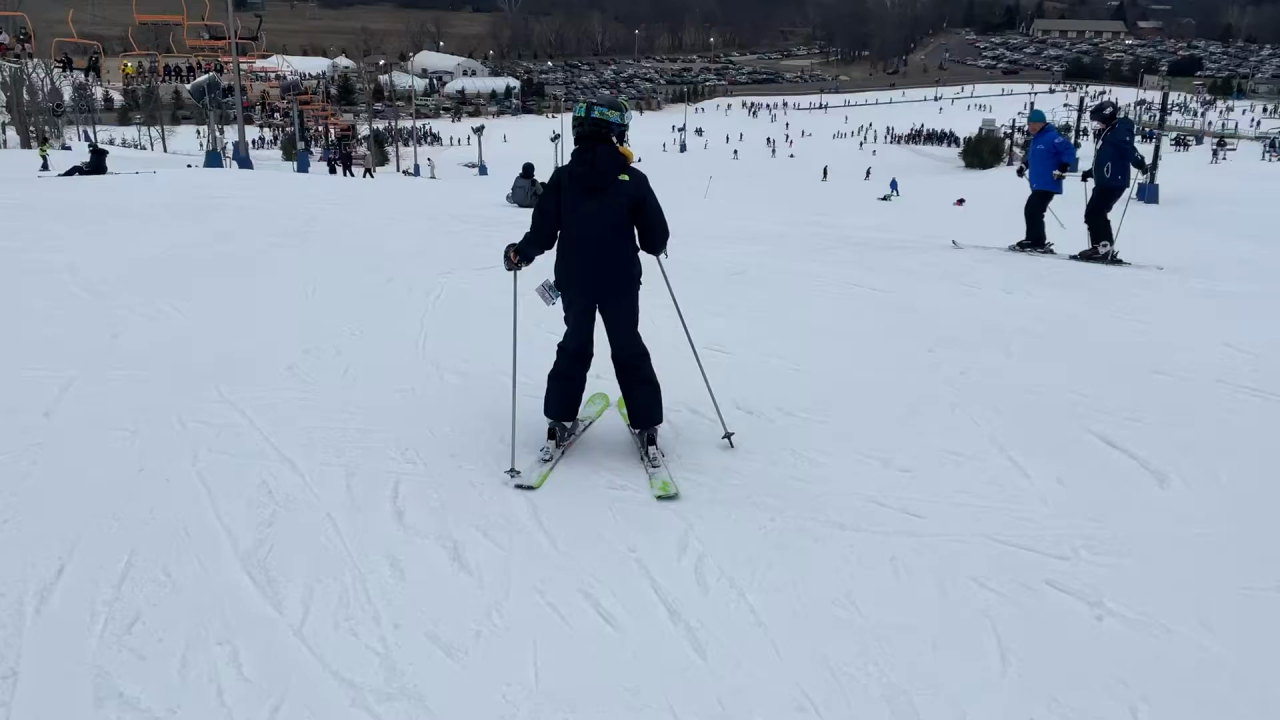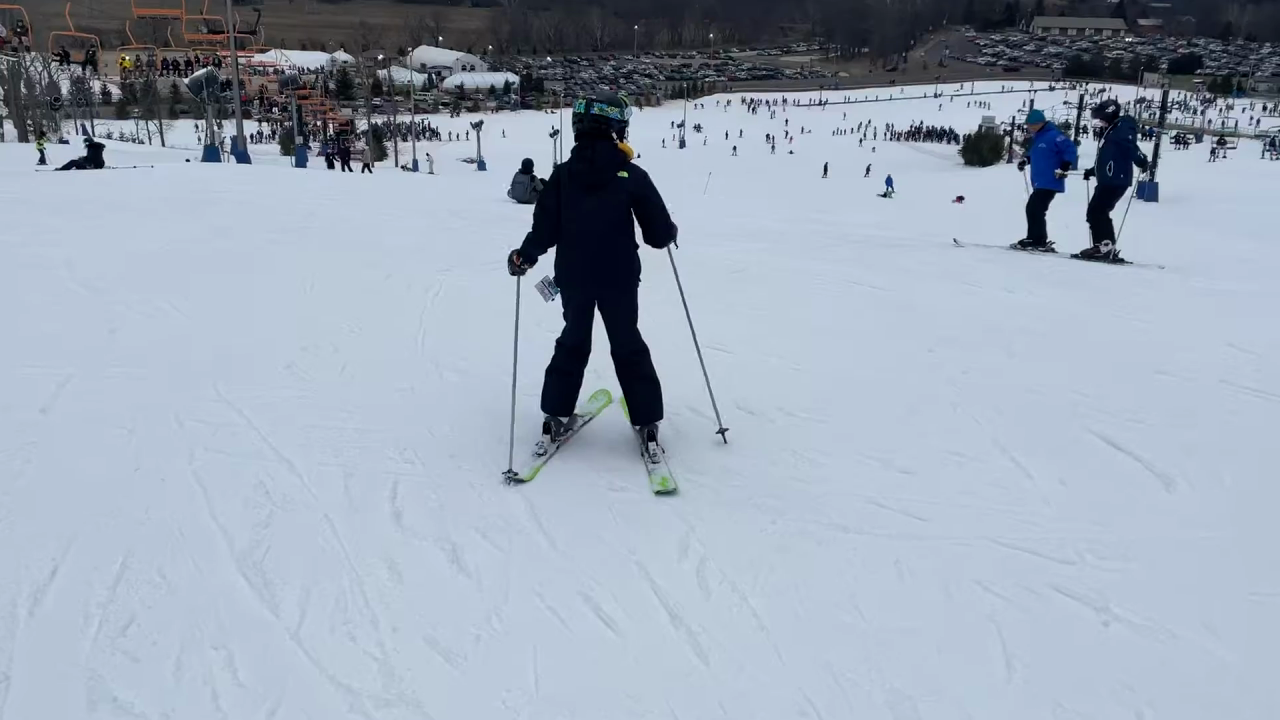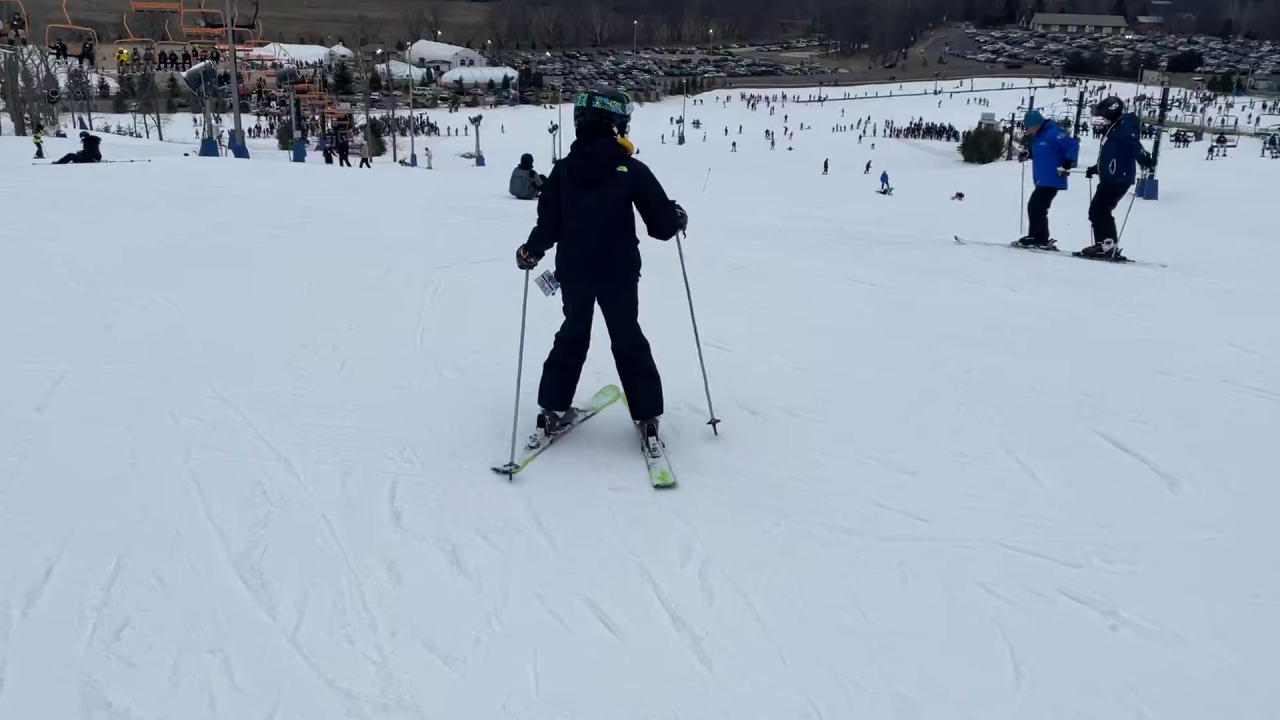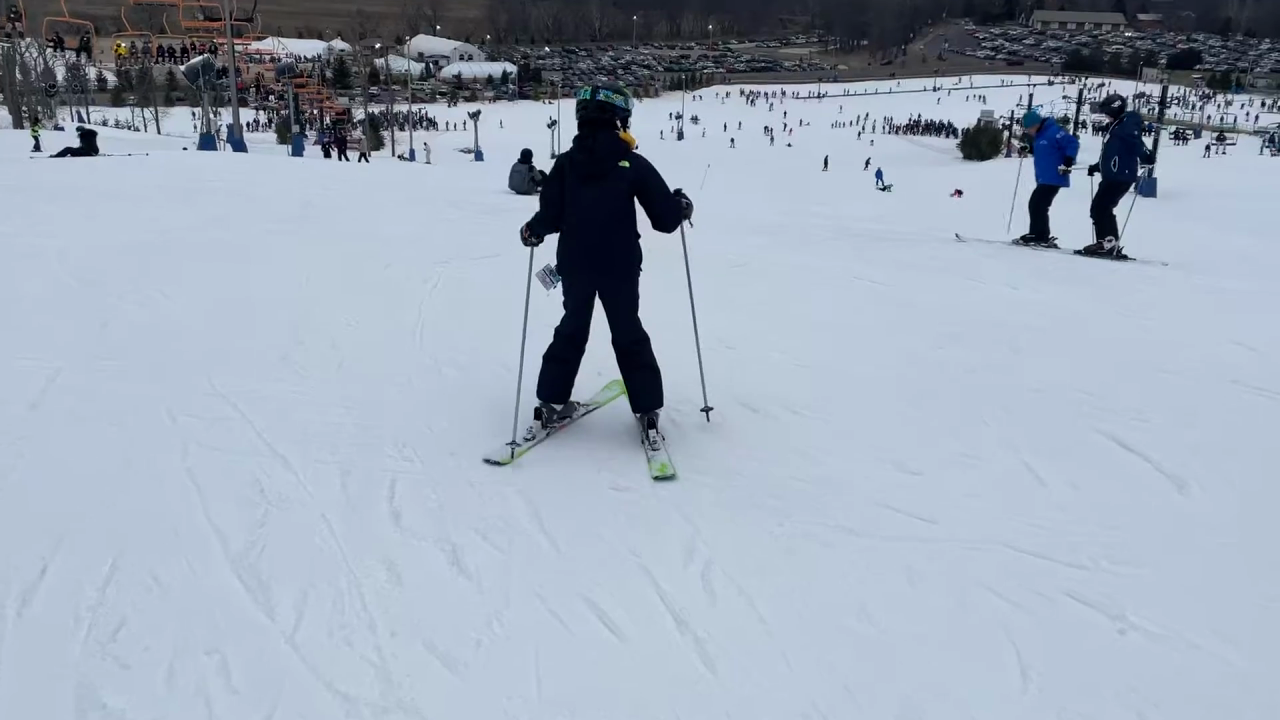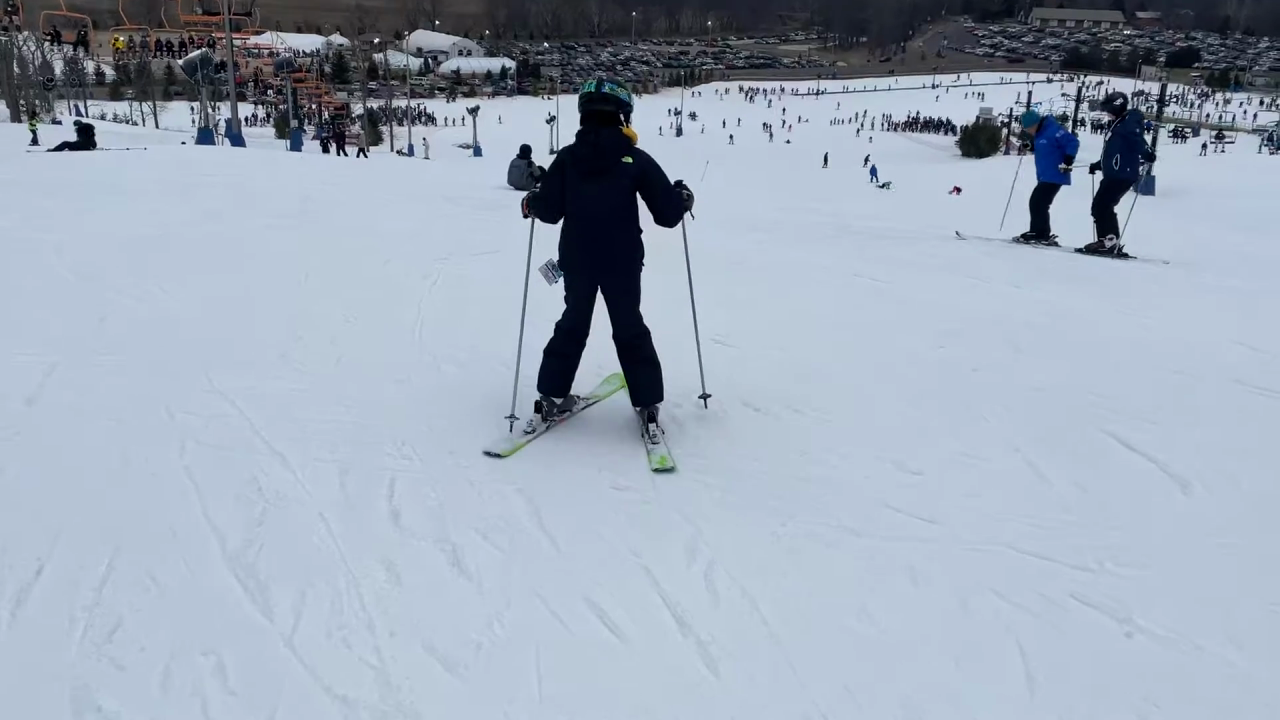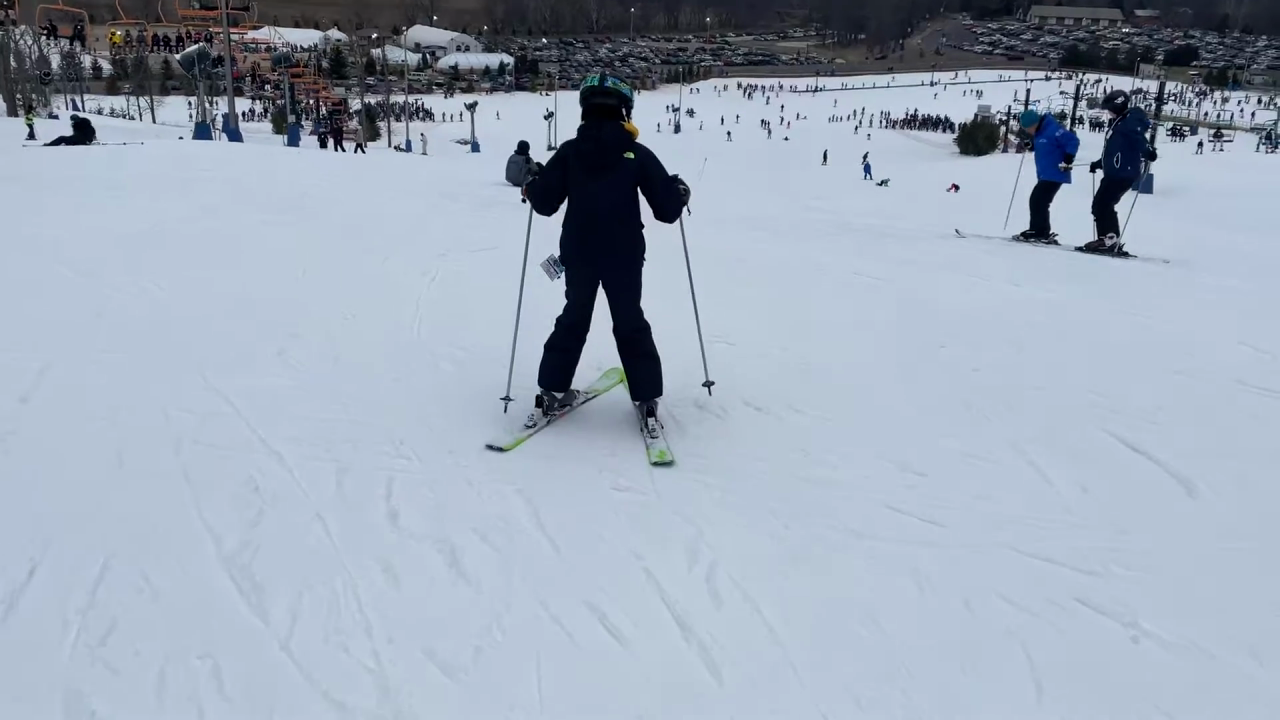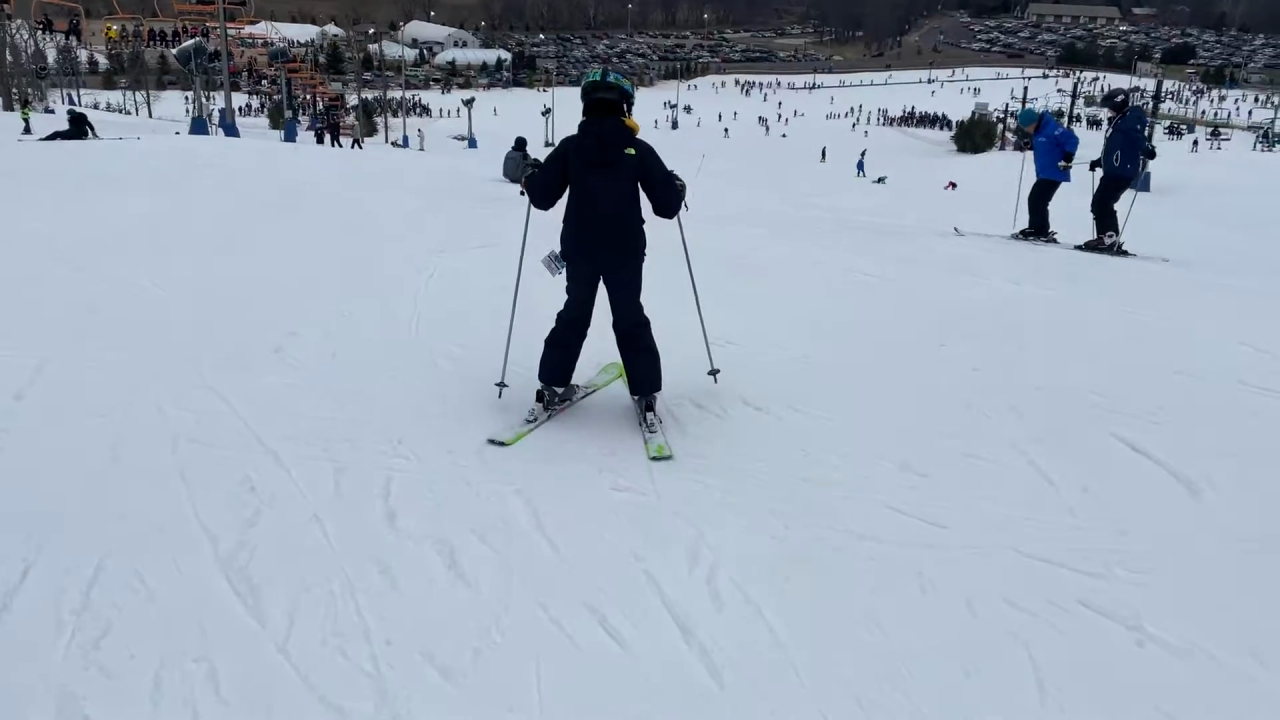
dt=0.1s
person 1, frame 1
left shoulder: (563, 177)
right shoulder: (632, 178)
left elbow: (543, 231)
right elbow: (654, 236)
left wrist: (519, 254)
right wrist: (656, 244)
left hip: (574, 279)
right hip: (620, 280)
left knee: (575, 345)
right knee: (628, 349)
left ankle: (560, 420)
right ankle: (646, 426)
person 1, frame 2
left shoulder: (563, 173)
right shoulder: (632, 174)
left elbow: (545, 228)
right elbow: (658, 232)
left wrist: (524, 256)
right wrist: (669, 234)
left hip: (573, 275)
right hip: (619, 277)
left knee: (573, 341)
right knee: (628, 346)
left ankle: (557, 414)
right ankle: (646, 422)
person 1, frame 3
left shoulder: (564, 168)
right shoulder: (632, 169)
left elbow: (549, 225)
right elbow: (661, 224)
left wrist: (530, 250)
right wrist: (677, 218)
left hip: (574, 271)
right hip: (619, 272)
left knee: (572, 335)
right knee: (628, 340)
left ankle: (553, 410)
right ankle: (647, 417)
person 1, frame 4
left shoulder: (566, 162)
right shoulder: (634, 164)
left elbow: (551, 215)
right elbow: (665, 217)
left wrist: (532, 231)
right wrist: (682, 208)
left hip: (574, 265)
right hip: (620, 267)
left knee: (571, 330)
right knee: (629, 335)
left ankle: (552, 402)
right ankle: (647, 410)
person 1, frame 5
left shoulder: (568, 156)
right shoulder: (637, 159)
left elbow: (550, 209)
right elbow: (667, 213)
left wrist: (531, 203)
right wrist: (682, 199)
left hip: (576, 259)
right hip: (622, 261)
left knee: (573, 323)
right knee: (630, 329)
left ankle: (552, 395)
right ankle: (647, 403)
person 1, frame 6
left shoulder: (569, 151)
right shoulder: (638, 155)
left elbow: (545, 202)
right elbow: (667, 208)
left wrist: (531, 187)
right wrist: (680, 193)
left hip: (578, 255)
right hip: (624, 257)
left knee: (574, 318)
right knee: (630, 324)
left ankle: (553, 390)
right ankle: (646, 398)
person 1, frame 7
left shoulder: (570, 147)
right shoulder: (639, 150)
left elbow: (543, 197)
right elbow: (666, 205)
left wrist: (530, 180)
right wrist: (677, 190)
left hip: (579, 250)
right hip: (624, 252)
left knee: (574, 314)
right knee: (630, 319)
left ankle: (553, 385)
right ankle: (645, 393)
